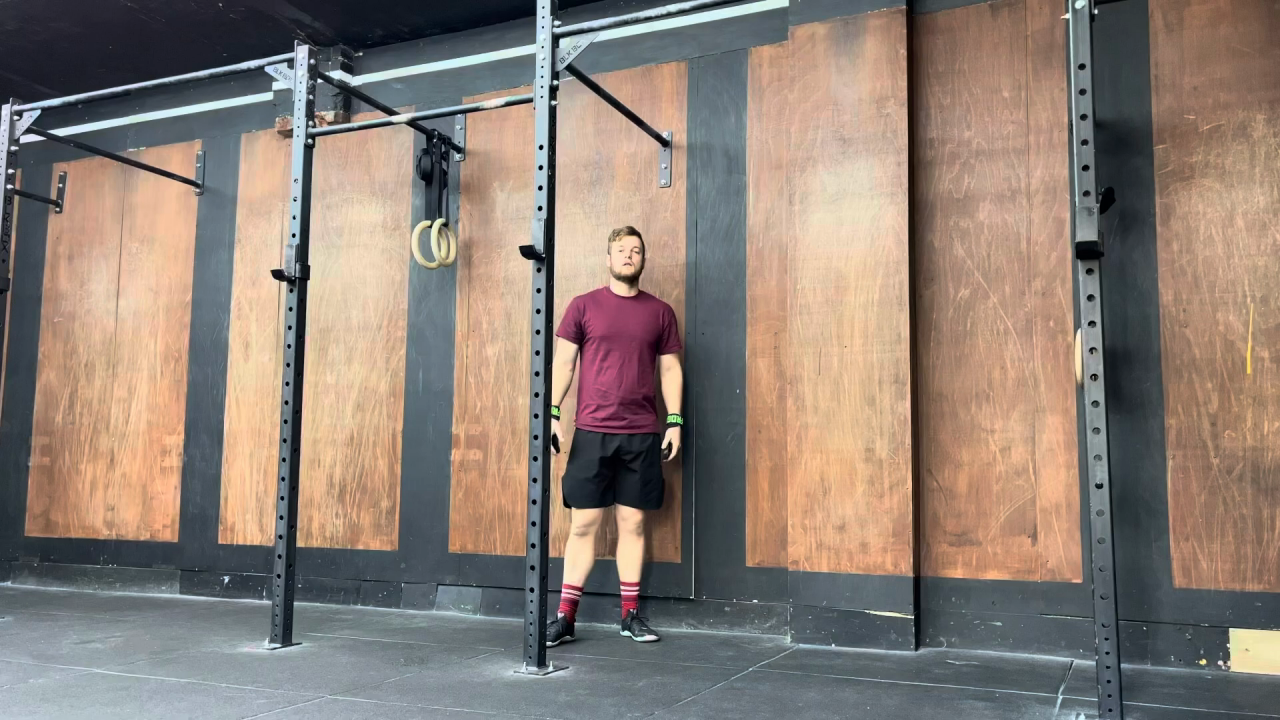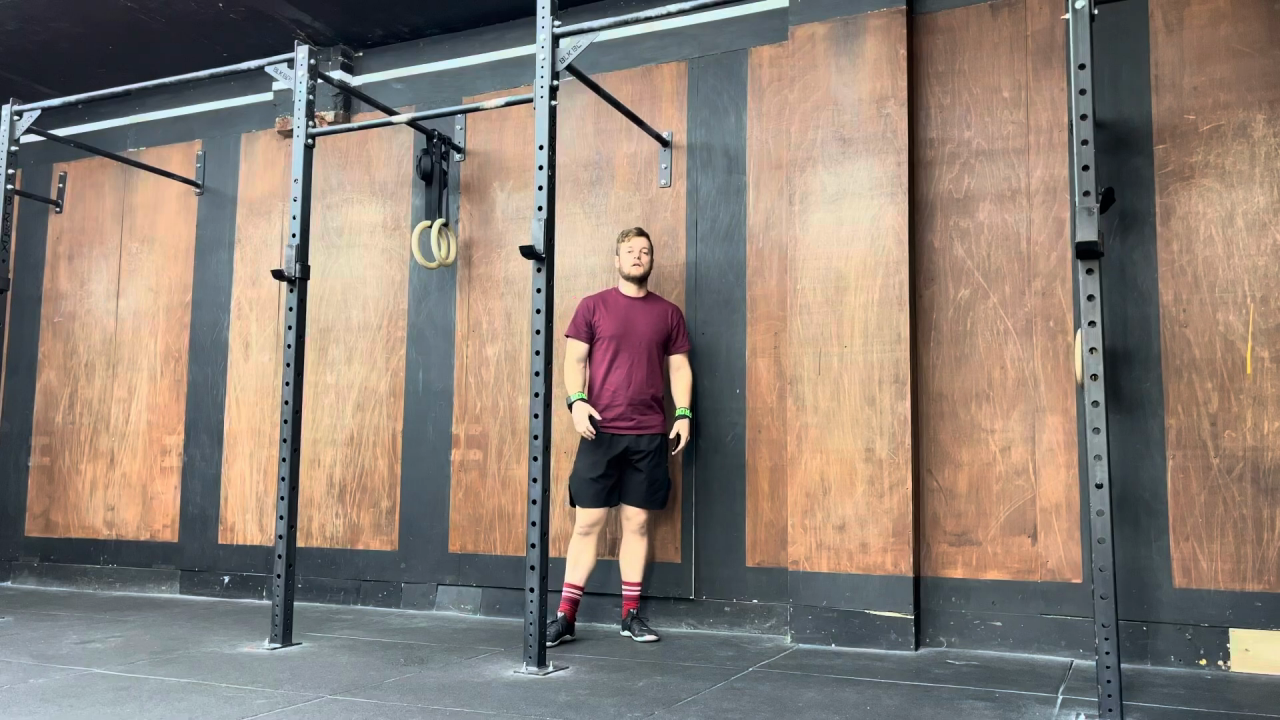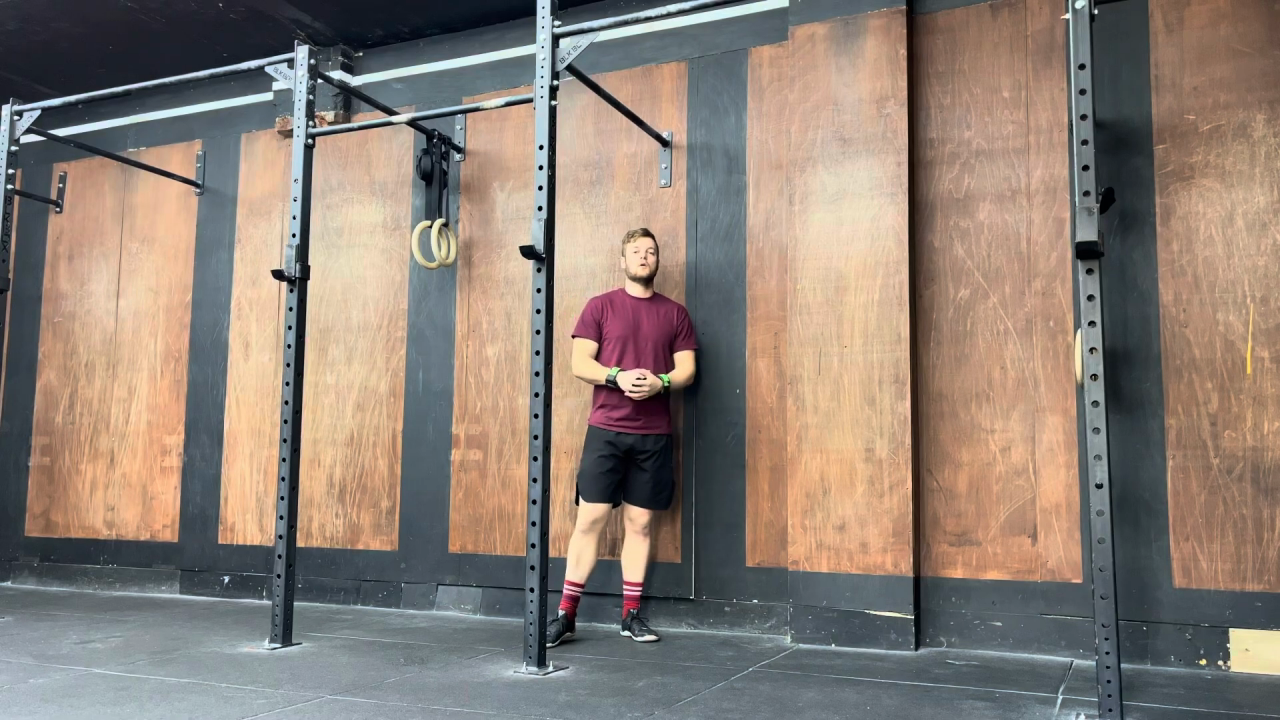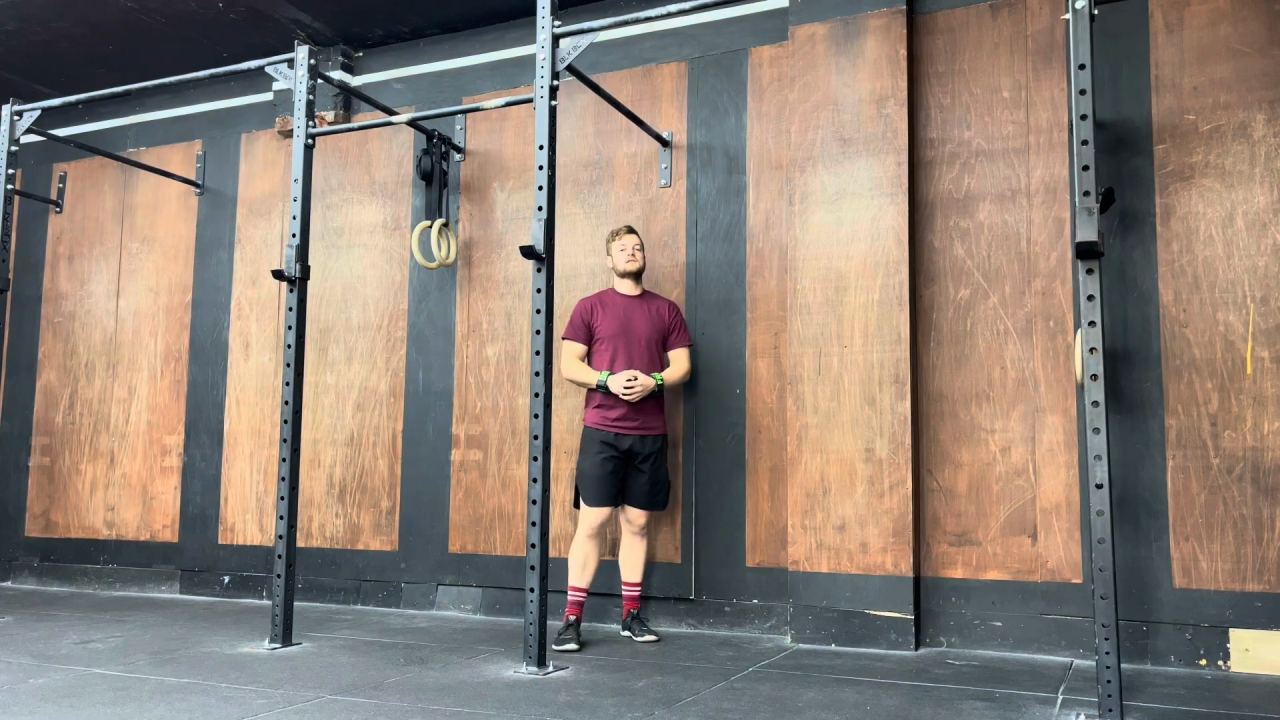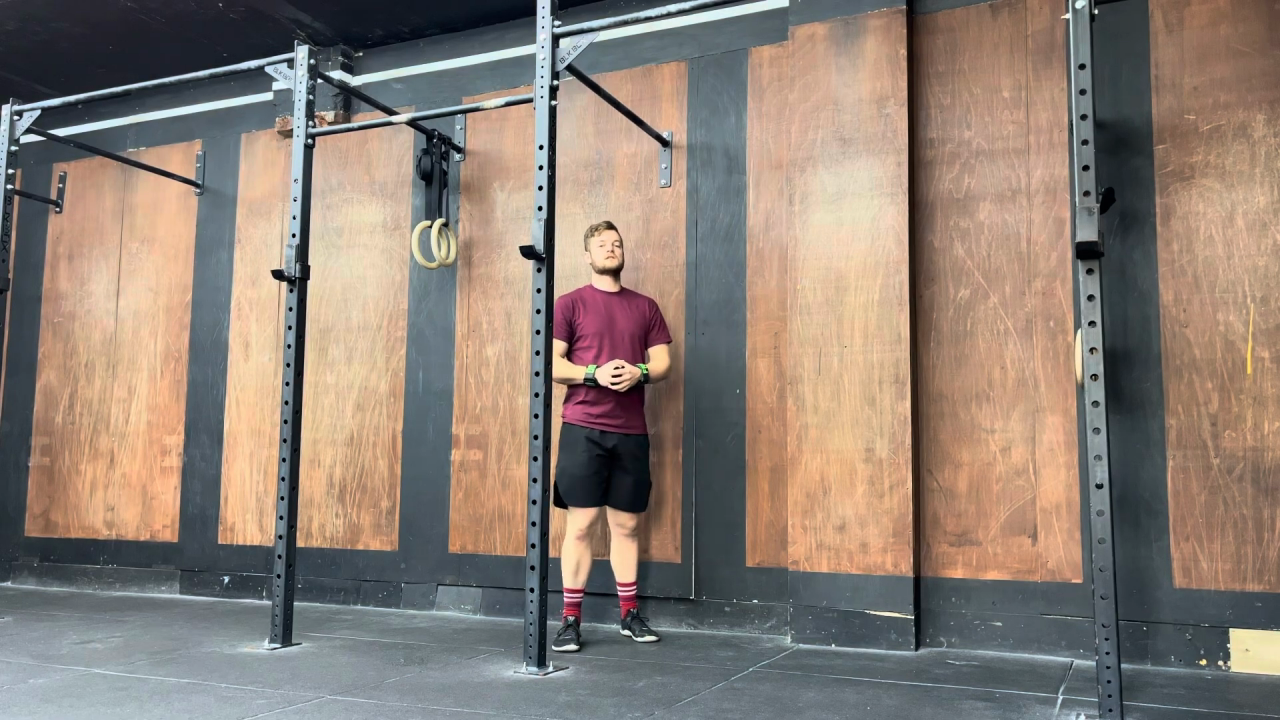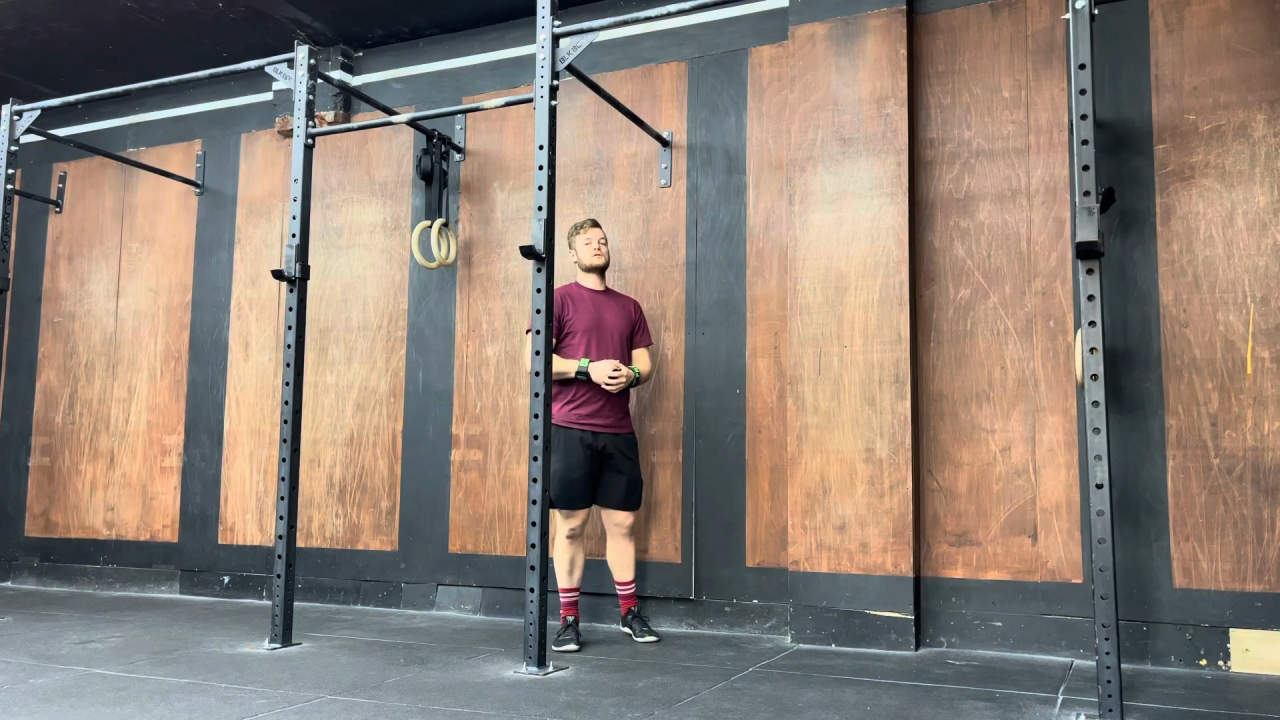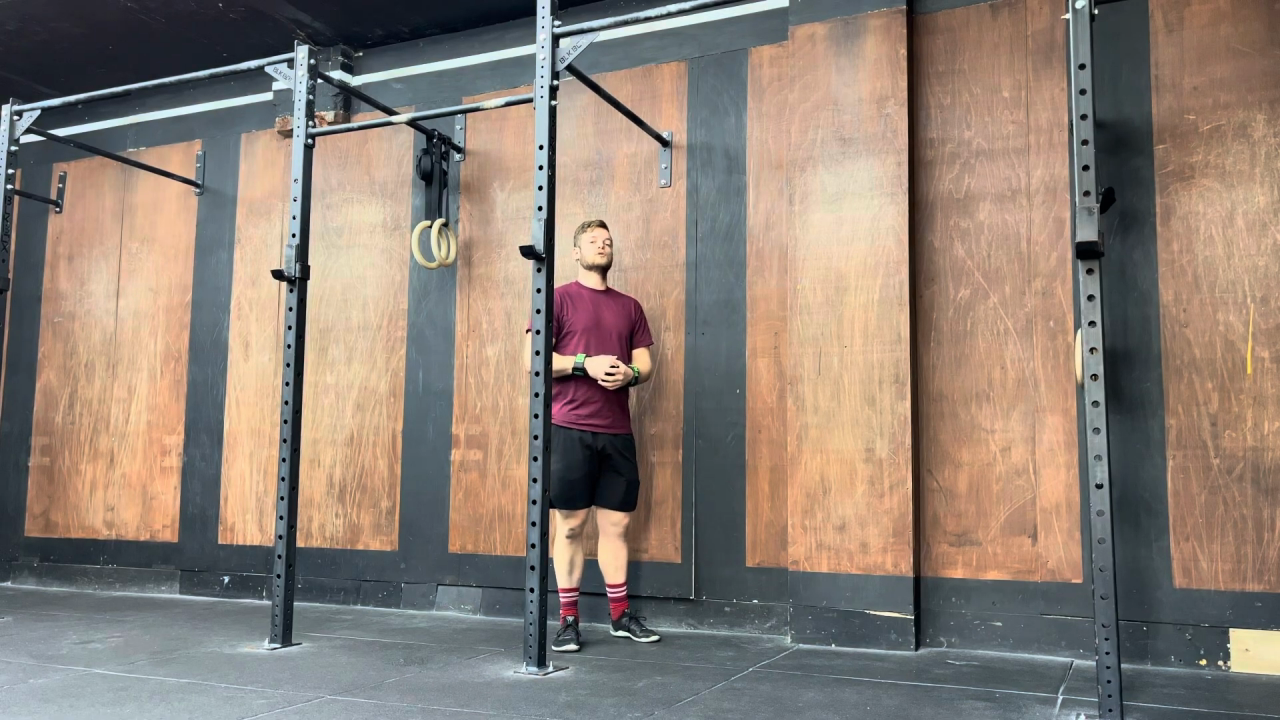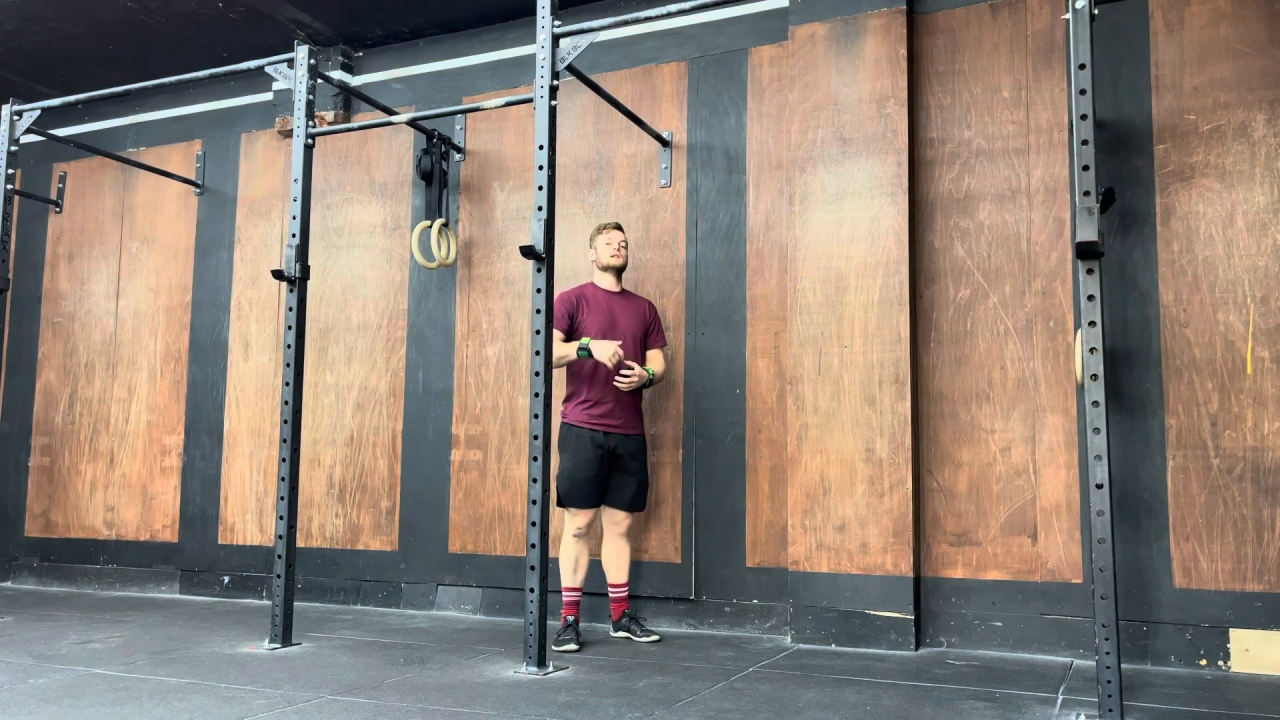
dt=0.4s
person 1, frame 1
left shoulder: (660, 311)
right shoulder: (583, 306)
left elbow: (670, 369)
right elbow: (563, 361)
left wrist: (675, 421)
right wrist: (553, 411)
left hip: (642, 434)
right hip: (592, 432)
left knee: (633, 524)
right knee: (584, 524)
left ankle: (630, 614)
right ankle: (565, 616)
person 1, frame 2
left shoulder: (668, 312)
right shoulder: (593, 306)
left elbow: (679, 368)
right elbow: (574, 361)
left wrist: (683, 414)
right wrist: (577, 401)
left hip: (650, 434)
right hip: (601, 432)
left knee: (637, 523)
right knee: (587, 523)
left ankle: (631, 614)
right ankle: (565, 615)
person 1, frame 3
left shoulder: (675, 312)
right shoulder: (600, 306)
left elbow: (687, 368)
right elbow: (580, 362)
left wrist: (661, 382)
right wrist: (617, 376)
left hip: (654, 434)
right hip: (607, 429)
left knee: (640, 523)
right knee: (590, 518)
left ankle: (631, 614)
right ankle: (565, 613)
person 1, frame 4
left shoulder: (666, 309)
right shoulder: (590, 307)
left elbow: (682, 366)
right elbow: (569, 365)
left wrist: (654, 381)
right wrist: (607, 380)
left hip: (649, 434)
right hip: (602, 430)
left knee: (637, 523)
right knee: (592, 523)
left ankle: (631, 615)
right ankle: (572, 619)
person 1, frame 5
left shoulder: (645, 306)
right shoulder: (570, 303)
left elbow: (663, 362)
right elbow: (550, 363)
left wrist: (639, 372)
right wrist: (594, 373)
left hip: (631, 431)
right hip: (583, 429)
left knee: (626, 524)
right knee: (580, 524)
left ankle: (630, 614)
right ankle: (570, 619)
person 1, frame 6
left shoulder: (629, 306)
right shoulder: (558, 299)
left elbow: (645, 363)
right elbow: (534, 359)
left wrist: (630, 375)
right wrist: (587, 368)
left hip: (619, 432)
right hip: (570, 429)
left knee: (622, 523)
right knee: (571, 524)
left ankle: (630, 611)
right ankle: (568, 619)
person 1, frame 7
left shoulder: (630, 306)
right shoulder: (560, 298)
left elbow: (646, 363)
right elbow: (535, 358)
left wrist: (630, 373)
right wrist: (586, 364)
left hip: (618, 431)
right hip: (571, 429)
left knee: (616, 524)
right knee: (570, 524)
left ankle: (621, 614)
right ankle: (568, 619)
person 1, frame 8
left shoulder: (643, 307)
right shoulder: (573, 300)
left elbow: (659, 363)
right elbow: (548, 352)
left wrist: (645, 375)
right wrist: (588, 346)
left hip: (629, 432)
right hip: (583, 428)
left knee: (619, 524)
right knee: (578, 524)
left ankle: (621, 615)
right ankle: (569, 619)
